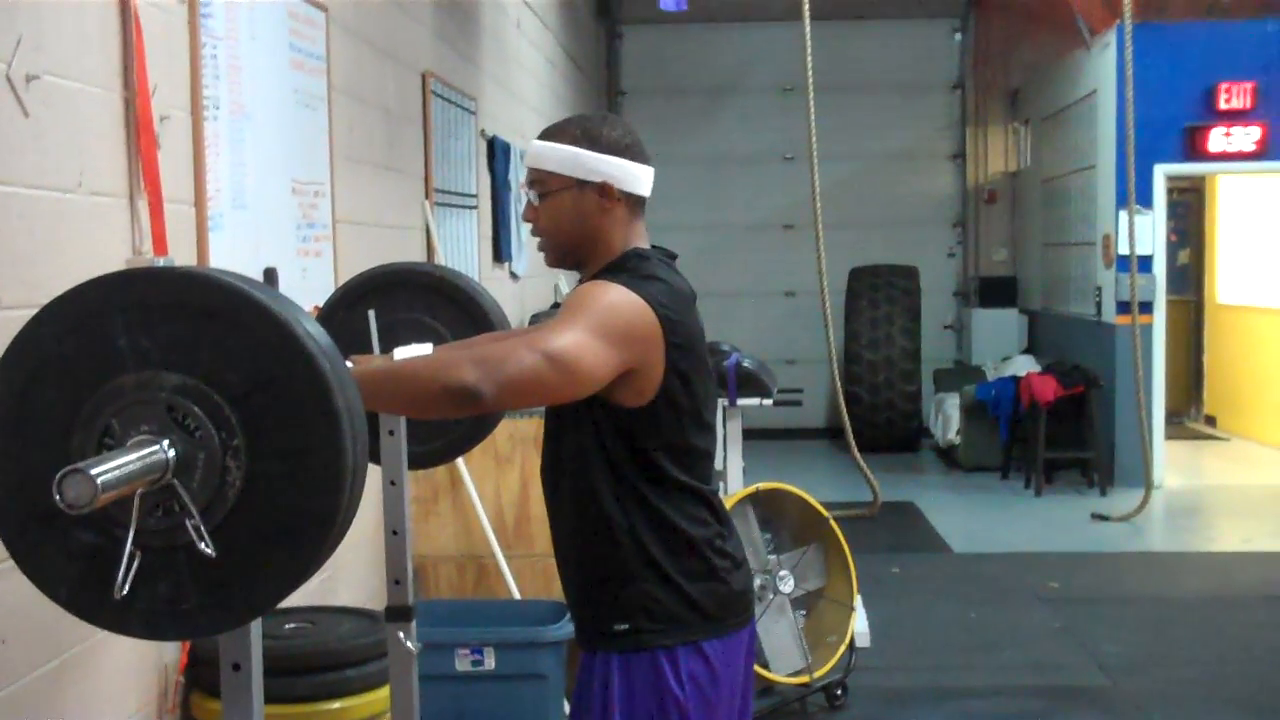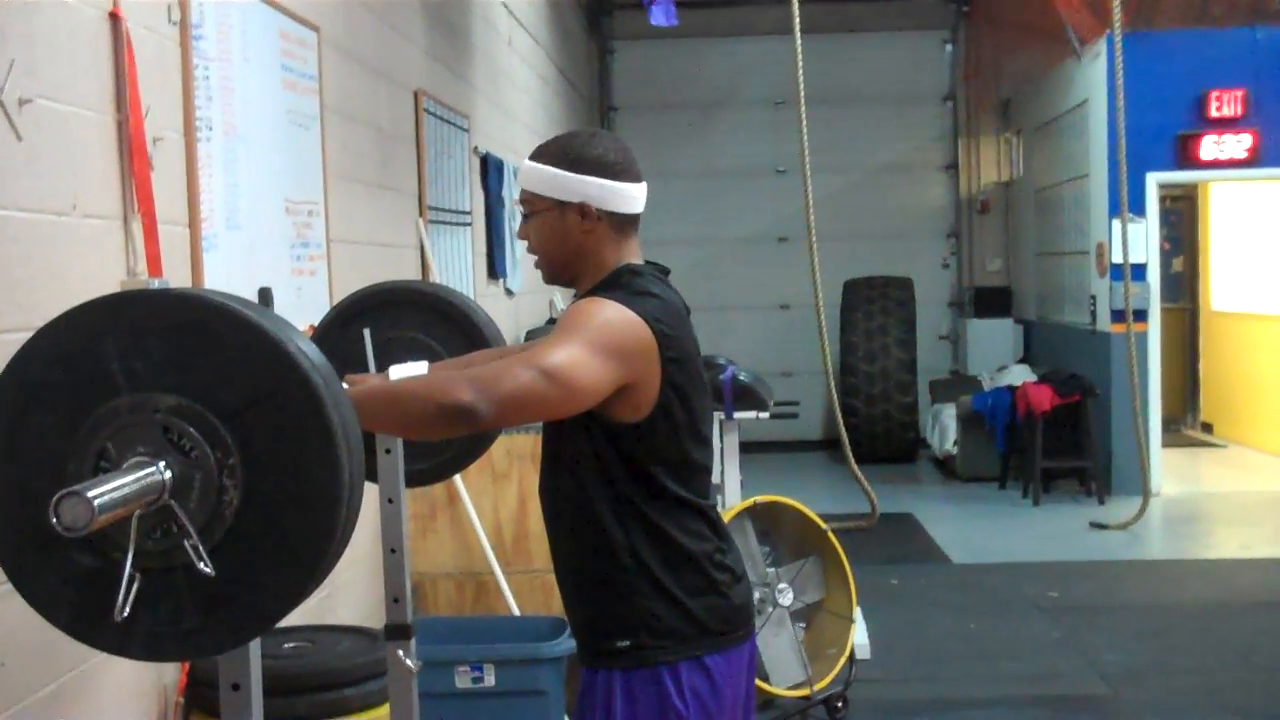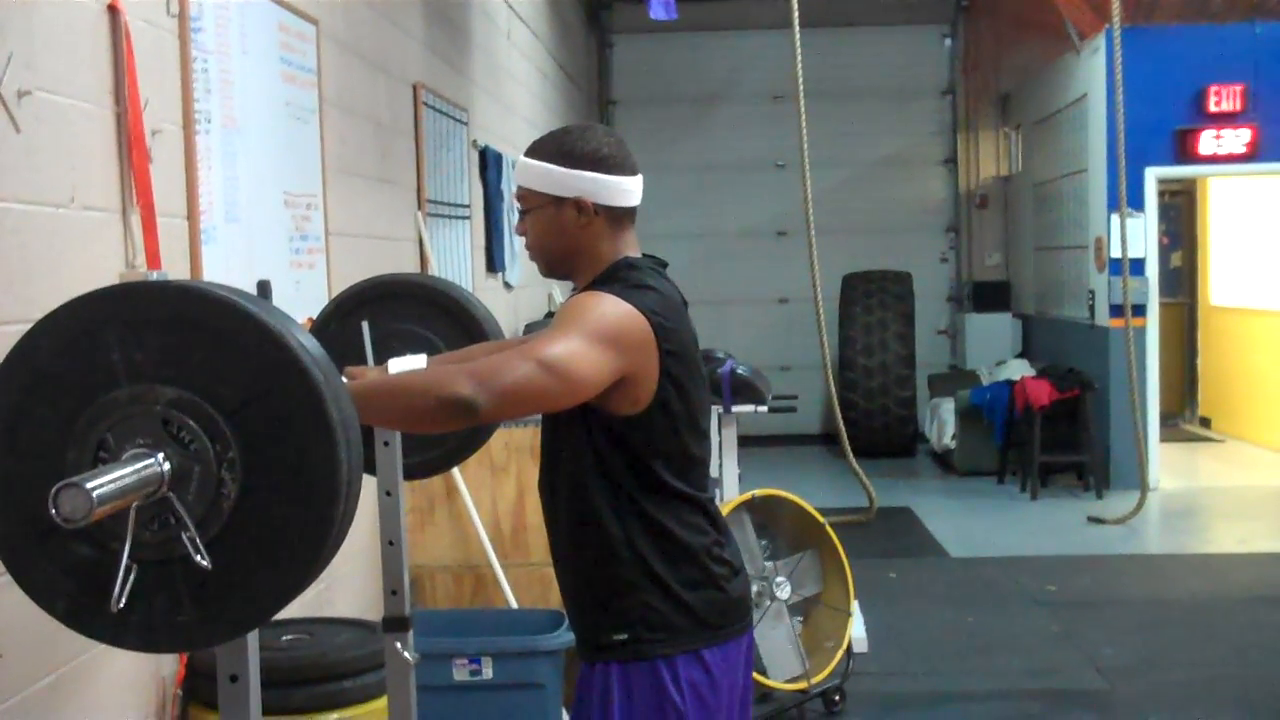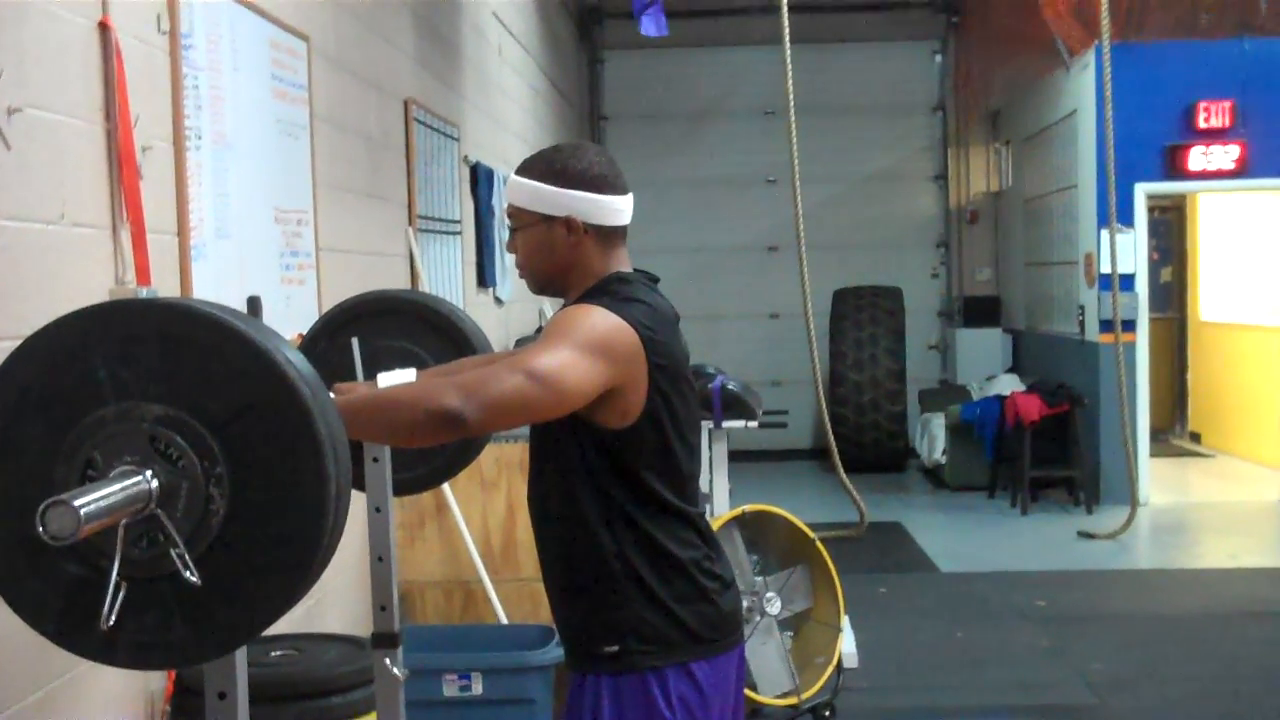
dt=0.5s
person 1, frame 1
left shoulder: (623, 306)
right shoulder: (644, 287)
left elbow: (474, 383)
right elbow: (524, 346)
right wrist: (385, 367)
left hip: (662, 627)
right hip: (692, 605)
person 1, frame 2
left shoulder: (617, 323)
right shoulder: (636, 304)
left elbow: (470, 401)
right elbow: (519, 361)
right wrist: (384, 384)
left hip: (663, 644)
right hip: (691, 621)
person 1, frame 3
left shoulder: (615, 316)
right shoulder: (638, 296)
left elbow: (467, 395)
right elbow: (519, 356)
right wrist: (383, 378)
left hip: (661, 636)
right hip: (688, 612)
person 1, frame 4
left shoulder: (605, 329)
right shoulder: (629, 311)
left elbow: (456, 407)
right elbow: (508, 368)
right wrist: (371, 394)
left hip: (652, 650)
right hip: (681, 627)
